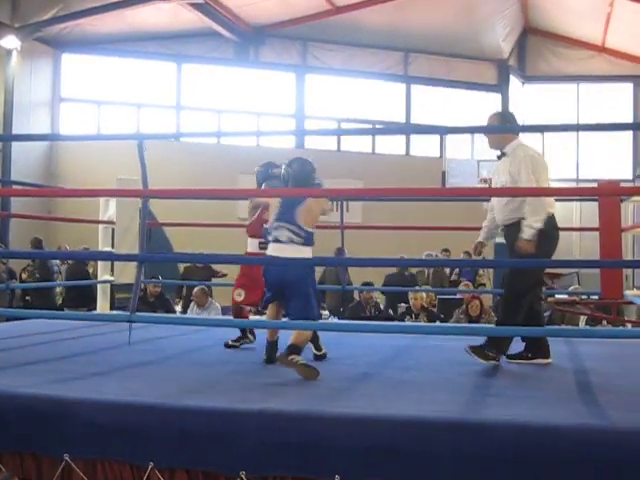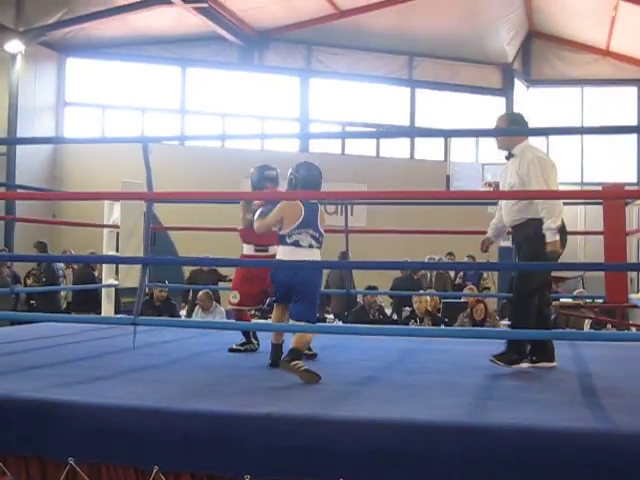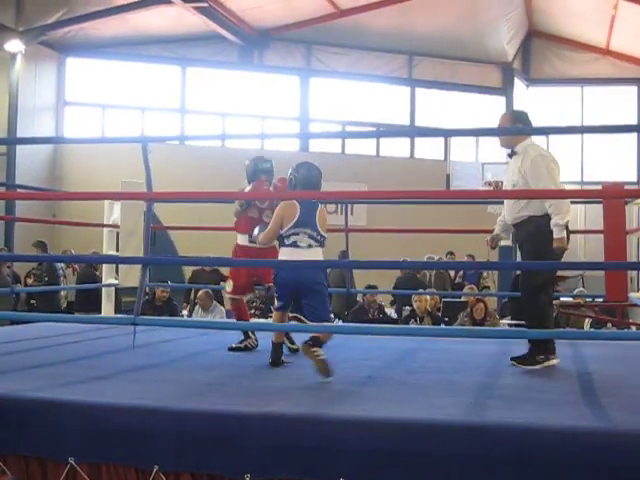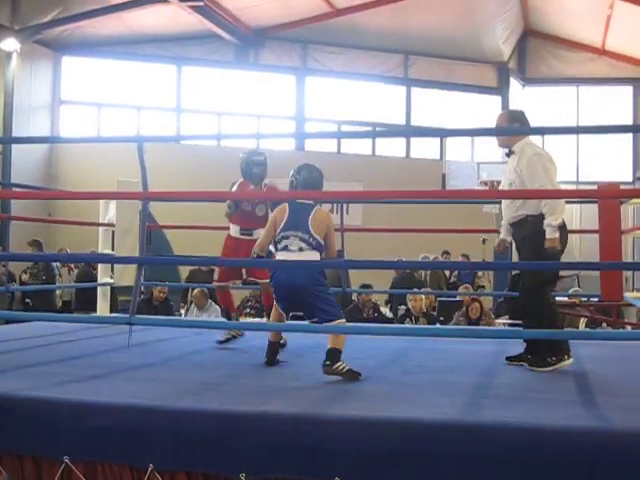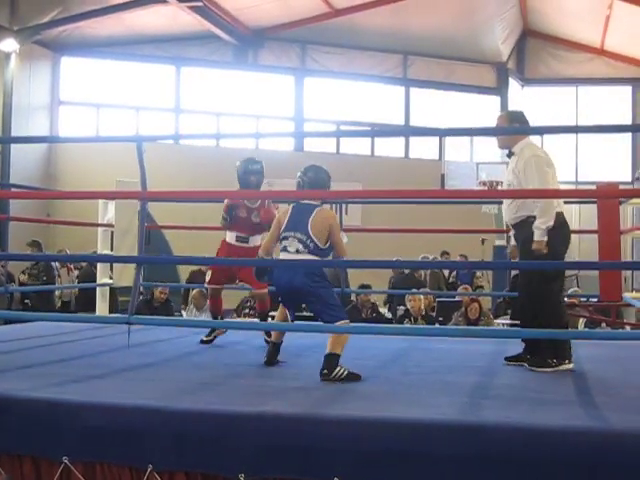
dt=0.1s
person 1, frame 1
left shoulder: (526, 157)
right shoulder: (503, 163)
left elbow: (537, 198)
right elbow: (496, 206)
left wrist: (528, 235)
right wrist: (484, 237)
left hip: (533, 235)
right hip: (519, 233)
left knee: (516, 290)
right knee: (526, 291)
left ankle: (495, 347)
right ankle: (537, 349)
person 1, frame 2
left shoulder: (534, 158)
right shoulder: (511, 164)
left elbow: (549, 199)
right elbow: (505, 207)
left wrist: (552, 236)
right wrist: (492, 234)
left hip: (540, 234)
right hip: (526, 235)
left knee: (524, 291)
right knee: (534, 292)
left ankle: (517, 351)
right ankle: (542, 352)
person 1, frame 3
left shoulder: (536, 156)
right shoulder: (516, 160)
right elbow: (513, 204)
left wrist: (559, 232)
right wrist: (498, 231)
left hip: (542, 231)
right hip: (529, 231)
left knee: (535, 290)
right knee: (533, 291)
left ankle: (543, 350)
right ankle: (541, 350)
person 1, frame 4
left shoulder: (533, 156)
right shoulder: (514, 159)
left elbow: (550, 195)
left wrist: (552, 233)
right wrist: (505, 235)
left hip: (539, 230)
right hip: (526, 231)
left knee: (537, 291)
right knee: (530, 292)
left ankle: (557, 351)
right ankle: (536, 350)
person 1, frame 5
left shoulder: (532, 156)
right shoulder: (517, 159)
left elbow: (544, 199)
left wrist: (540, 236)
right wrist: (516, 239)
left hip: (543, 233)
right hip: (529, 232)
left knee: (547, 293)
right knee: (528, 293)
left ankle: (559, 355)
right ankle: (535, 349)
person 2, frame 1
left shoulder: (280, 201)
right shoulder: (316, 204)
right elbow: (326, 205)
left hip: (273, 264)
right hip: (299, 268)
left knee: (276, 303)
right knee: (307, 320)
left ankle: (271, 351)
right ankle: (293, 352)
person 2, frame 2
left shoulder: (288, 205)
right shoulder: (319, 210)
left elbow: (259, 228)
left wrist: (263, 212)
left hip: (284, 268)
right hip: (310, 271)
left knee: (282, 304)
right knee: (307, 323)
left ankle: (276, 355)
right ankle: (293, 358)
person 2, frame 3
left shoulder: (286, 207)
right shoulder: (321, 211)
left elbow: (264, 240)
left wrist: (260, 234)
left hip: (286, 270)
right hip: (313, 272)
left knee: (282, 309)
right knee: (323, 324)
left ankle: (276, 354)
right ankle: (314, 344)
person 2, frame 4
left shoulder: (281, 211)
right shoulder: (323, 215)
left elbow: (261, 247)
right elbow: (331, 254)
left wrist: (258, 255)
left hip: (283, 272)
right hip: (310, 274)
left knee: (281, 306)
right knee: (336, 321)
left ankle: (272, 354)
right ankle: (332, 360)
person 2, frame 5
left shoulder: (286, 212)
right shoulder: (328, 216)
left elbow: (266, 248)
right elbow: (340, 253)
right wrist: (337, 236)
left hip: (282, 274)
right hip: (311, 276)
left knee: (286, 307)
right knee: (340, 322)
left ankle: (272, 353)
right ankle: (330, 367)
person 3, frame 1
right shoulder: (255, 201)
right elbow: (254, 223)
right wrist: (263, 204)
right hip: (254, 258)
right knee: (239, 303)
right ankle: (247, 335)
person 3, frame 2
right shoulder: (248, 203)
right elbow: (246, 226)
right wrist: (257, 209)
left hip: (273, 259)
right hip: (251, 260)
right knee: (238, 306)
right ankle: (251, 340)
person 3, frame 3
right shoulder: (246, 193)
right elbow: (237, 213)
right wrist: (247, 201)
left hip: (267, 251)
right hip: (243, 251)
right knee: (235, 296)
left ankle: (286, 334)
right ankle: (249, 337)
person 3, frame 4
left shoulder: (268, 191)
right shoulder: (238, 187)
right elbow: (229, 212)
right wrist: (234, 202)
left hip: (258, 243)
right hip: (235, 241)
left knee: (266, 285)
right knee: (221, 284)
right ankle: (233, 327)
person 3, frame 5
left shoulder: (266, 200)
right shoulder: (234, 198)
left elbow: (271, 228)
right elbow: (224, 223)
left wrist: (271, 222)
right wrist: (227, 211)
left hip: (252, 250)
right hip: (230, 248)
left knee: (262, 292)
right knee: (213, 286)
right ankle: (216, 327)
